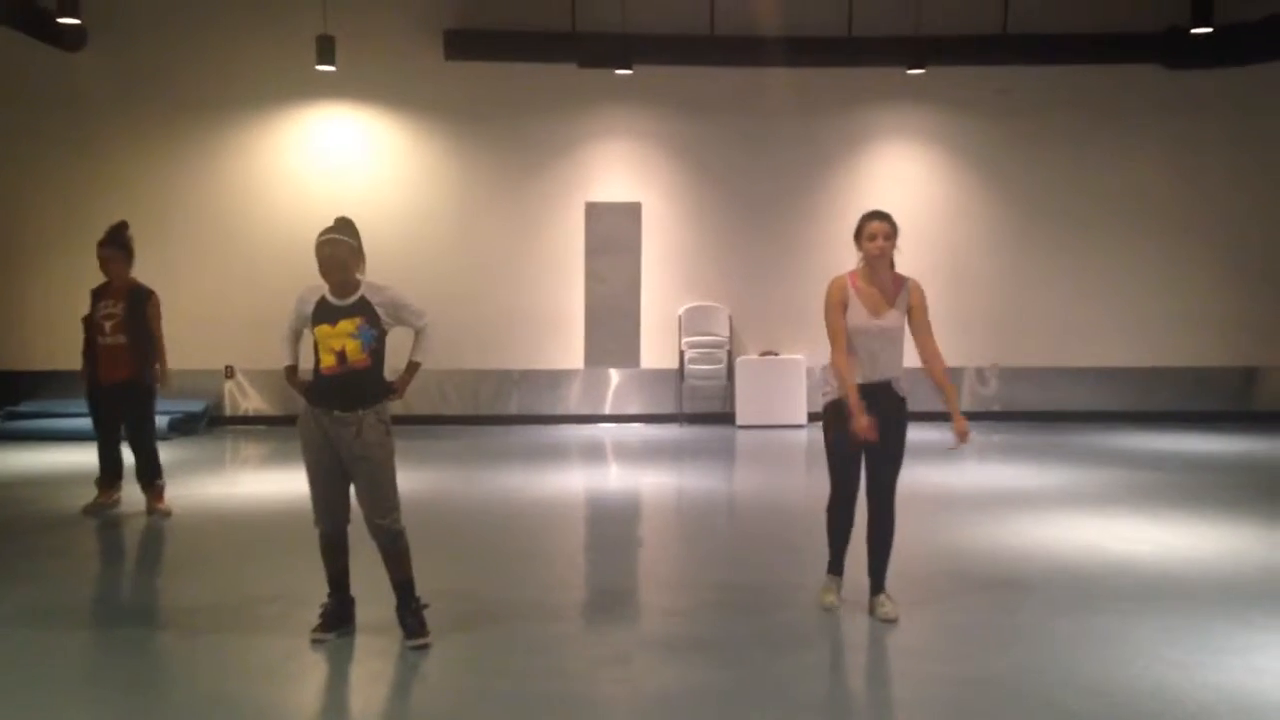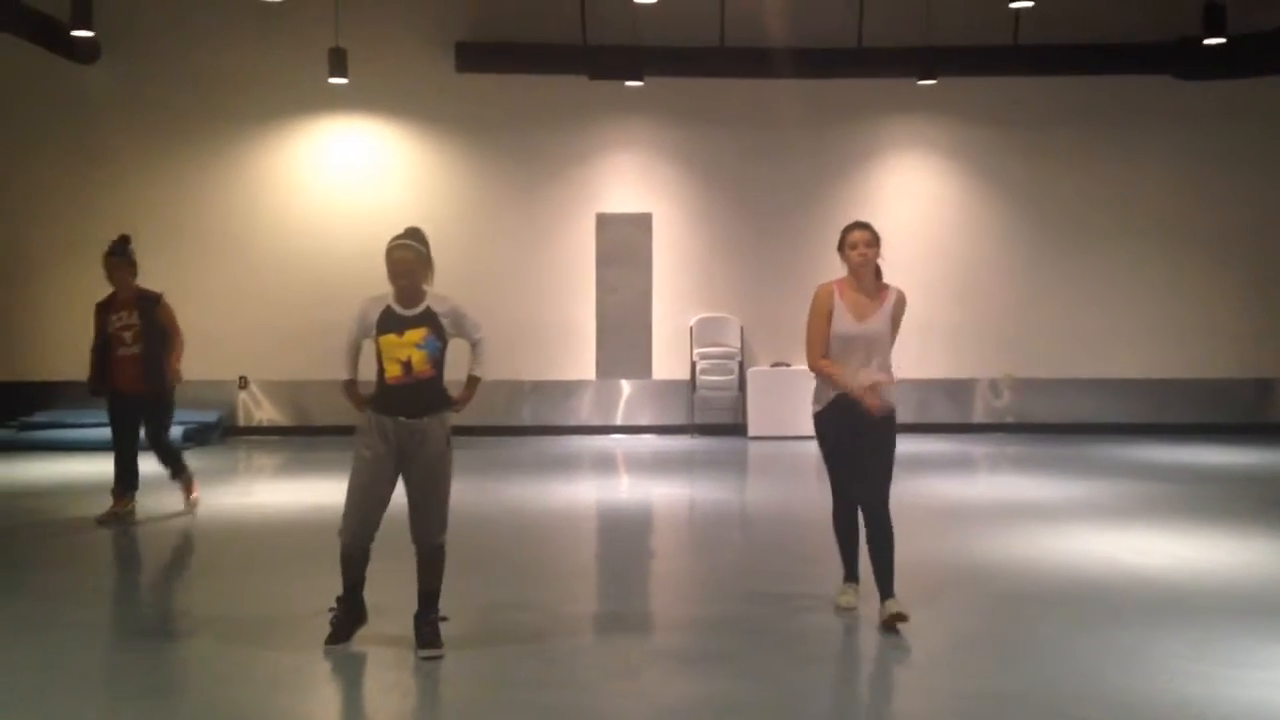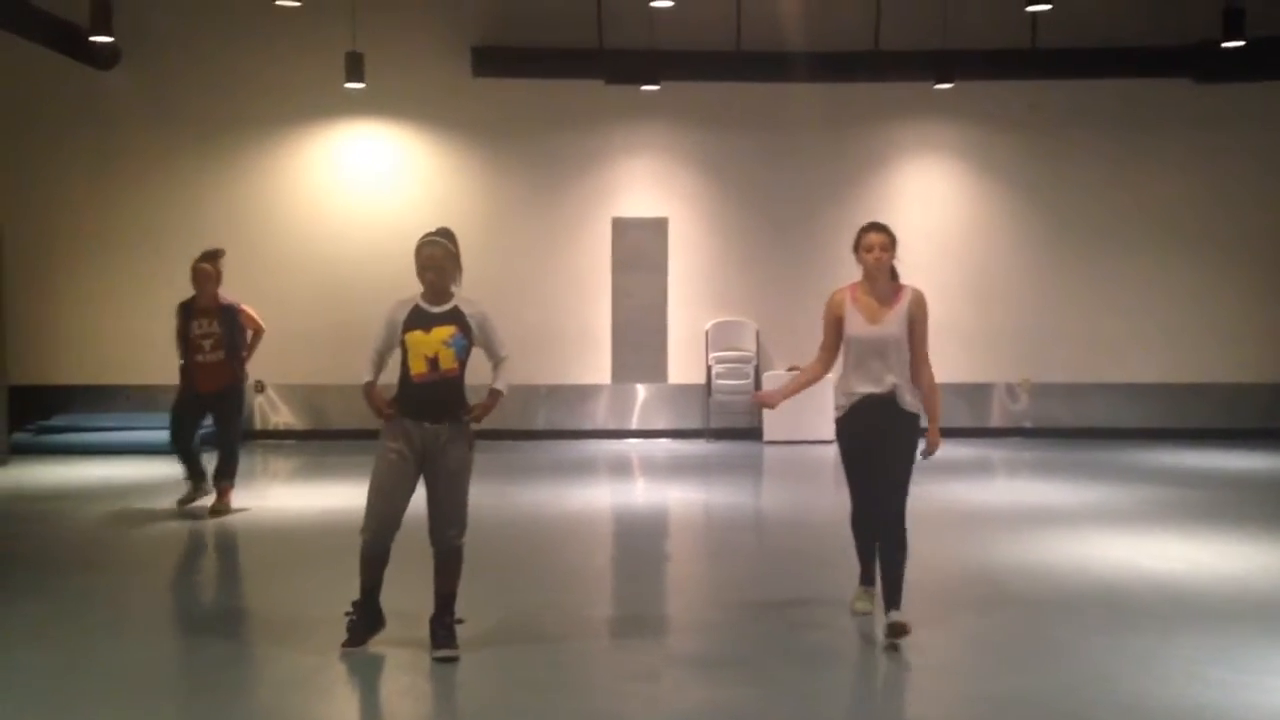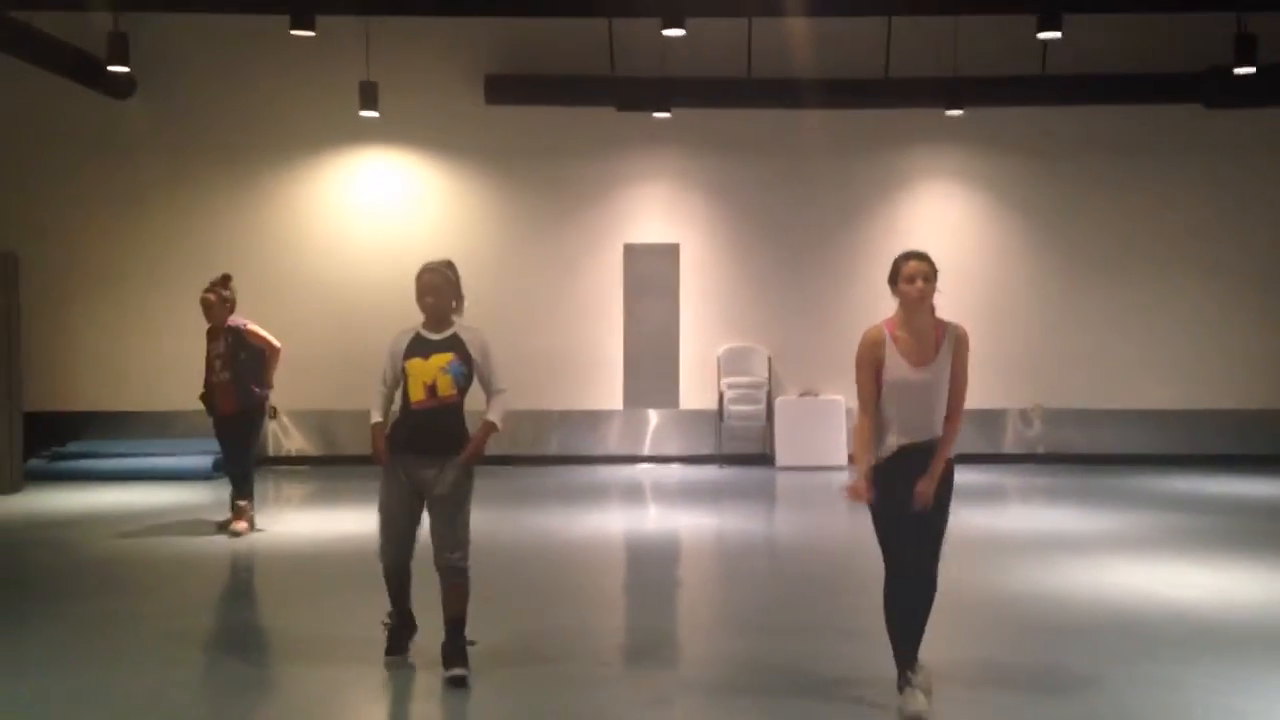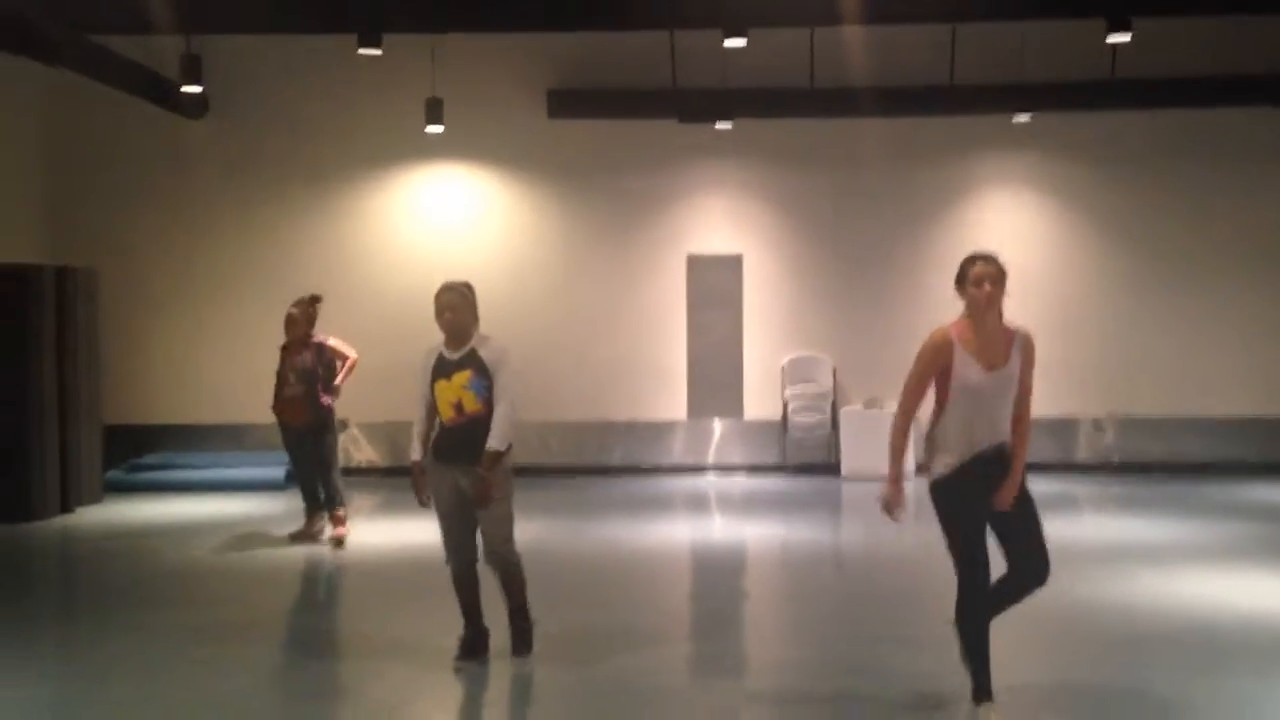
dt=0.7s
person 1, frame 1
left shoulder: (910, 290)
right shoulder: (840, 288)
left elbow: (928, 352)
right elbow: (840, 357)
left wrist: (954, 410)
right wrist: (855, 411)
left hip: (889, 400)
right hip: (844, 400)
left knee: (882, 498)
right knee: (843, 494)
left ankle: (877, 590)
right ankle: (834, 577)
person 1, frame 2
left shoulder: (895, 298)
right shoulder: (826, 295)
right elbow: (816, 361)
right wrist: (857, 389)
left hip: (878, 409)
right hip: (834, 408)
left knee: (876, 502)
right knee: (845, 499)
left ankle: (888, 597)
right ankle: (850, 580)
person 1, frame 3
left shoulder: (912, 300)
right shoulder: (840, 301)
left elbow: (921, 366)
right elbow: (824, 363)
left wrist: (934, 422)
right wrist: (781, 392)
left hip: (900, 413)
right hip: (855, 413)
left knee: (892, 509)
right knee: (864, 504)
left ankle: (893, 608)
right ankle: (867, 583)
person 1, frame 4
left shoulder: (955, 337)
right shoulder: (876, 339)
left elbow: (954, 412)
right elbow: (866, 414)
left wrist: (934, 473)
right wrist: (860, 472)
left hip: (934, 460)
right hip: (888, 463)
left knee: (926, 570)
right knee: (900, 569)
left ankle: (912, 660)
right ankle: (906, 681)
person 1, frame 5
left shoulder: (1022, 342)
right shoulder: (944, 342)
left elbow: (1021, 418)
right elbow: (906, 410)
left wrist: (1013, 478)
right wrist: (895, 478)
left hip: (1000, 466)
right hip: (954, 471)
left knee: (1034, 569)
right knee: (973, 579)
left ankle: (971, 626)
person 2, frame 1
left shoulder: (382, 299)
right shoulder: (308, 302)
left elbow: (421, 325)
right elbow: (292, 334)
left wrist: (408, 374)
right wrist: (292, 373)
left hip: (368, 419)
right hip: (319, 420)
left knee: (383, 517)
right knee: (329, 519)
left ankle: (409, 607)
right ankle: (339, 605)
person 2, frame 2
left shoulder: (446, 311)
right shoulder: (372, 311)
left elbow: (477, 340)
right elbow: (352, 345)
left wrist: (470, 388)
right wrist: (351, 388)
left hip: (430, 428)
right hip: (380, 426)
left knee: (430, 530)
right knee: (356, 525)
left ankle: (428, 620)
right ankle: (350, 608)
person 2, frame 3
left shoulder: (472, 314)
right shoulder: (401, 312)
left elbow: (500, 359)
right elbow: (378, 355)
left wrist: (492, 398)
right wrist: (371, 389)
left hip: (452, 432)
right hip: (403, 428)
left knee: (448, 532)
right knee: (378, 523)
left ankle: (444, 623)
right ankle: (367, 611)
person 2, frame 4
left shoulder: (472, 341)
right shoulder: (403, 340)
left elbow: (496, 392)
right elbow: (385, 389)
left wrist: (484, 432)
right wrist: (377, 428)
left hip: (451, 460)
right hip: (401, 457)
left knee: (452, 554)
right knee: (394, 550)
left ankle: (455, 647)
right ankle: (401, 622)
person 2, frame 5
left shoulder: (491, 352)
right shoulder: (432, 359)
left elbow: (504, 408)
right elbow: (424, 416)
left wrist: (489, 466)
right wrist: (418, 467)
left hip: (487, 464)
right hip: (444, 468)
left knee: (499, 549)
right knee: (459, 557)
left ankle: (520, 622)
right ankle: (474, 635)
person 3, frame 1
left shoulder: (145, 297)
right shoulder: (97, 295)
left elbow: (156, 337)
right elbow: (91, 334)
left wrist: (162, 369)
right wrist: (87, 368)
left hip: (134, 382)
right hip: (101, 381)
left knee: (142, 438)
right knee: (106, 438)
left ankle: (155, 494)
right ankle: (109, 490)
person 3, frame 2
left shoulder: (154, 302)
right shoulder: (103, 308)
left elbow: (175, 335)
right elbow: (99, 345)
left wrist: (174, 363)
right wrist: (95, 375)
left hip: (154, 386)
right hip: (120, 389)
left knee: (157, 439)
right knee: (123, 445)
left ankle: (187, 482)
right ankle: (123, 500)
person 3, frame 3
left shoulder: (232, 310)
right shoulder: (184, 310)
left elbow: (259, 329)
left wrist: (245, 358)
right wrist: (187, 360)
left hip: (227, 387)
right hip: (194, 387)
left knee: (227, 439)
right knee: (180, 437)
left ankle: (224, 492)
right ankle: (197, 483)
person 3, frame 4
left shoulder: (241, 329)
right shoulder: (212, 333)
left elbow: (274, 347)
left wrist: (266, 380)
right wrist: (209, 397)
left hip: (247, 407)
right hip: (223, 409)
left knee: (242, 459)
right knee: (231, 461)
left ankle: (243, 512)
right ankle: (243, 509)
person 3, frame 5
left shoulder: (320, 345)
right shoulder: (286, 349)
left elbow: (352, 357)
left wrist: (336, 384)
right wrist: (279, 409)
left hip: (318, 420)
right hip: (292, 423)
left knee: (327, 468)
right knee: (304, 473)
left ankle: (339, 521)
right ankle: (314, 520)
